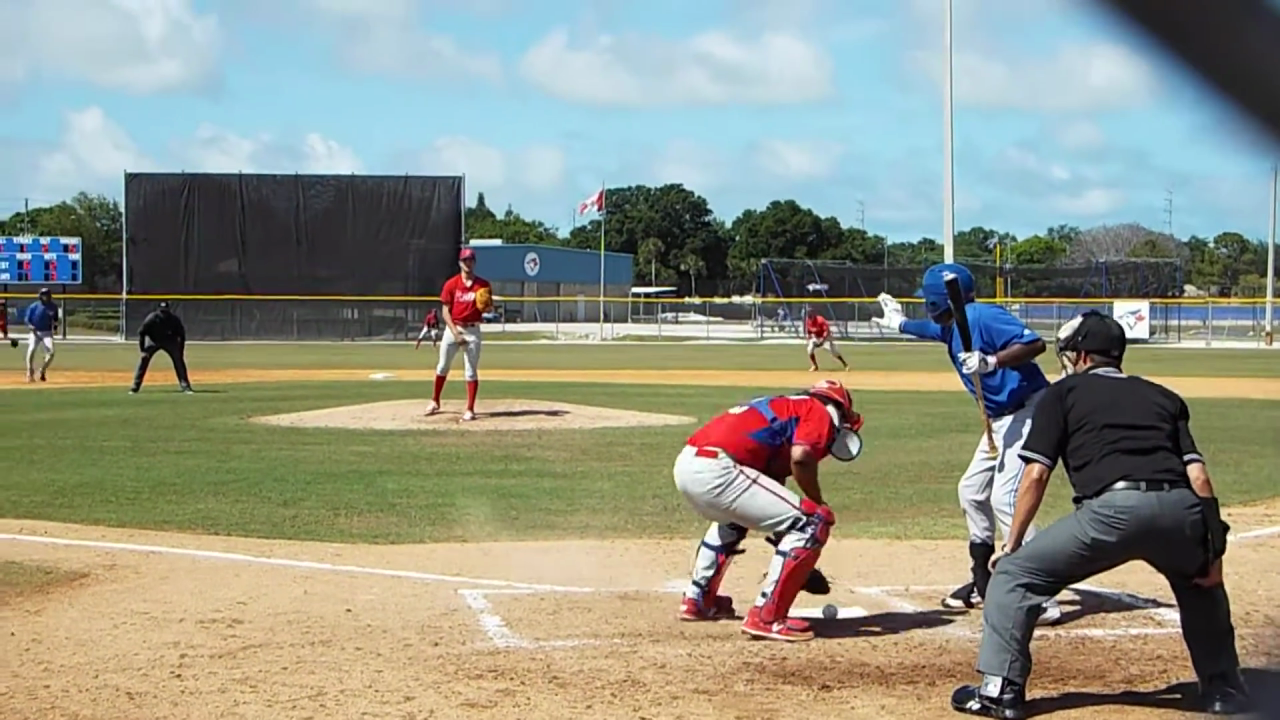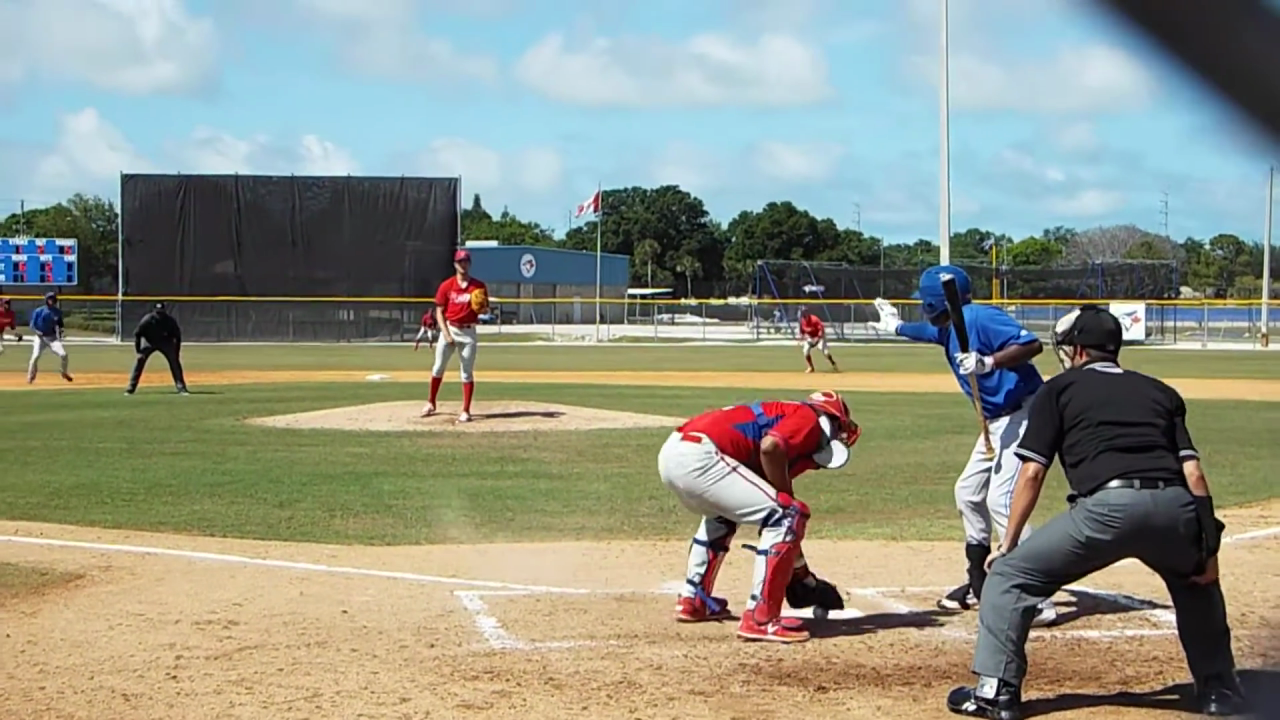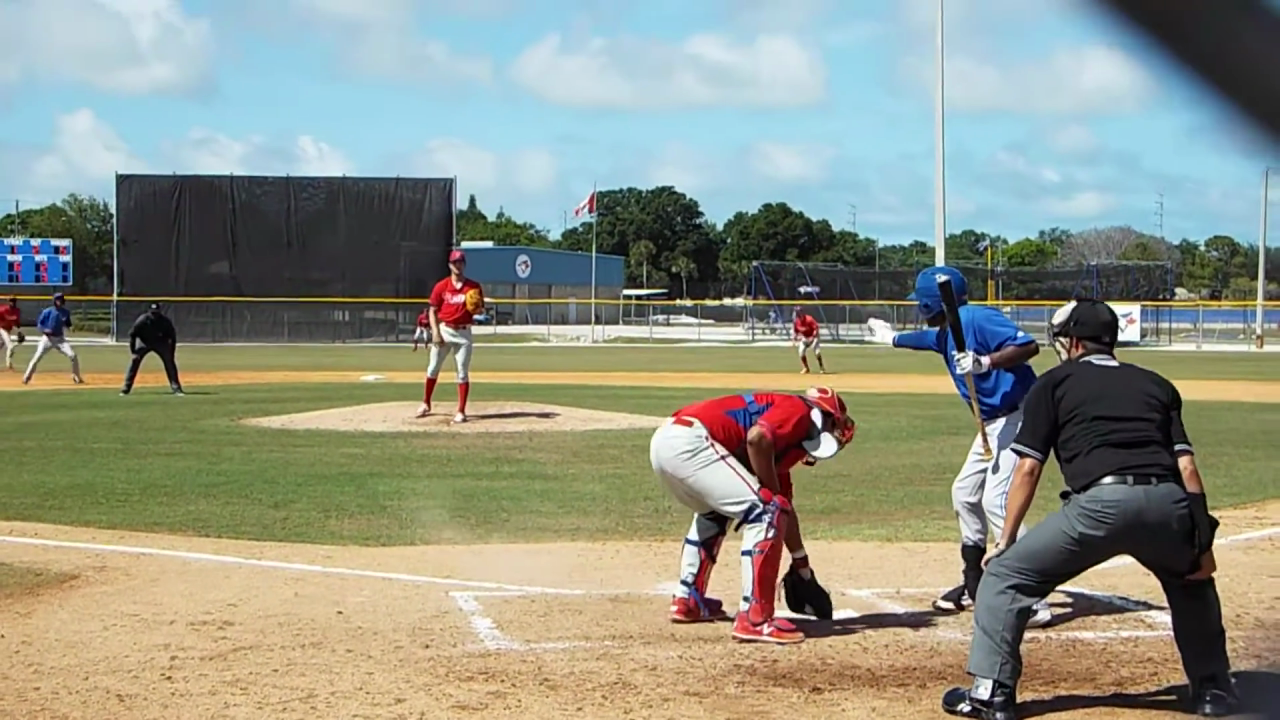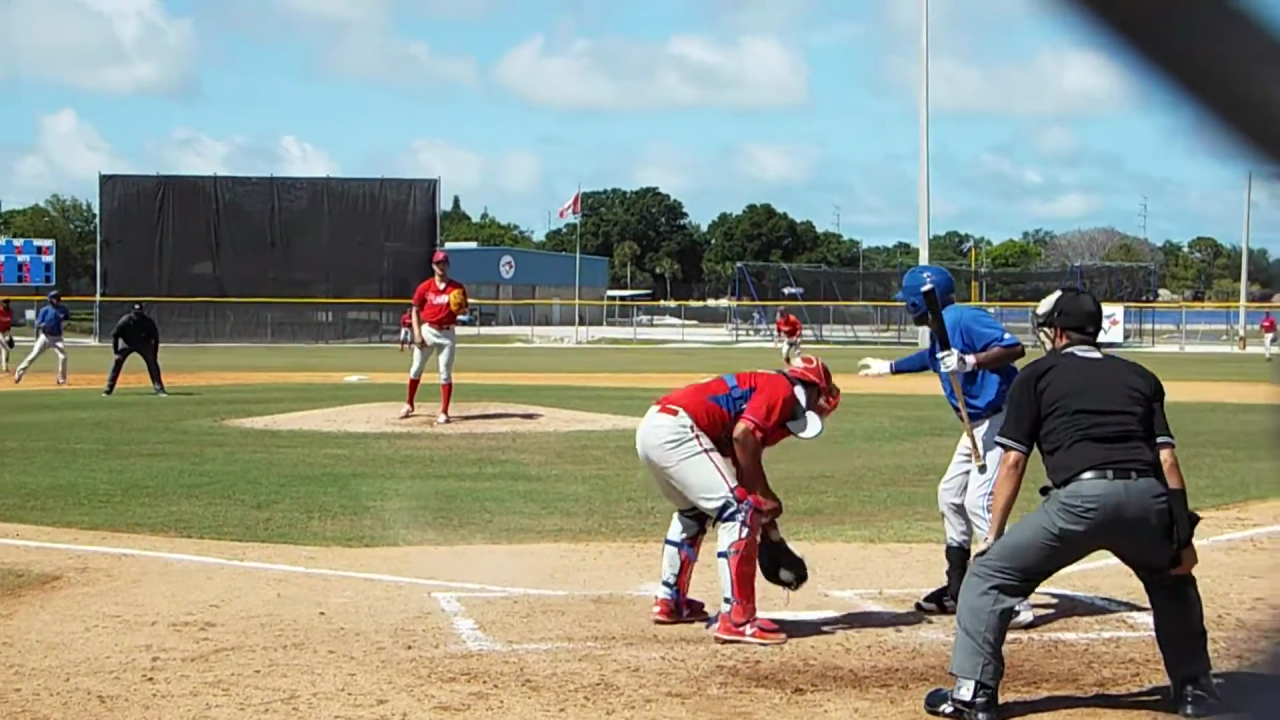
dt=0.1s
person 1, frame 1
left shoulder: (1062, 393)
right shoulder: (1164, 396)
left elbow: (1036, 475)
right elbow: (1198, 476)
left wrist: (1012, 542)
right wrist: (1211, 549)
left hip: (1113, 509)
right hip: (1180, 510)
left knee: (1014, 573)
right knee: (1201, 581)
person 1, frame 2
left shoulder: (1059, 389)
right shoulder: (1160, 391)
left elbow: (1032, 471)
right elbow: (1192, 472)
left wrist: (1010, 541)
right wrist: (1206, 546)
left hip: (1107, 506)
right hip: (1174, 507)
left knee: (1010, 575)
right knee: (1196, 582)
person 1, frame 3
left shoulder: (1054, 382)
right shoulder: (1156, 384)
left elbow: (1028, 467)
right elbow: (1187, 467)
left wrist: (1006, 539)
right wrist: (1201, 542)
left hip: (1100, 503)
right hip: (1168, 503)
left knee: (1005, 574)
right knee: (1191, 582)
person 1, frame 4
left shoulder: (1037, 375)
right shoulder: (1139, 376)
left elbow: (1013, 461)
right elbow: (1167, 460)
left wrist: (994, 533)
right wrist: (1181, 532)
left hip: (1080, 497)
right hip: (1146, 498)
left knee: (988, 577)
right knee: (1173, 583)
person 2, frame 1
left shoulder: (982, 316)
right shoulder: (952, 327)
left elbow: (1035, 344)
right elbow: (933, 329)
left wrist: (991, 362)
right wrist: (901, 324)
left hip: (1028, 413)
right hip: (1001, 420)
left knee: (1005, 498)
right knee: (972, 491)
left ankle: (1040, 600)
right ankle: (983, 582)
person 2, frame 2
left shoulder: (980, 317)
right shoulder: (950, 329)
left elbow: (1032, 345)
right elbow: (933, 331)
left wrist: (989, 362)
right wrist: (898, 326)
left hip: (1024, 416)
right hip: (998, 421)
left knee: (1001, 500)
right knee: (968, 492)
left ankle: (1036, 602)
right ankle: (979, 584)
person 2, frame 3
left shoulder: (976, 317)
right shoulder: (947, 332)
left elbow: (1029, 346)
right elbow: (932, 338)
left wrist: (986, 362)
right wrist: (894, 338)
left hip: (1020, 417)
right hip: (994, 422)
left knee: (997, 501)
right knee: (965, 493)
left ankle: (1031, 602)
right ankle: (975, 585)
person 2, frame 4
left shoulder: (963, 318)
right shoulder: (941, 326)
left elbow: (1014, 348)
right elbow: (934, 359)
left wrist: (969, 362)
right wrist: (890, 367)
left hip: (1005, 419)
right hip: (979, 423)
left knee: (979, 502)
right knee: (952, 496)
left ankle: (1013, 604)
right ankle: (957, 588)
person 3, frame 1
right shoulder: (821, 413)
right elbow: (800, 458)
left wrist: (785, 546)
right wrist: (818, 504)
left hip: (687, 464)
right hip: (717, 470)
left knee: (733, 517)
right knee: (813, 524)
left ankle: (697, 600)
right ankle: (766, 617)
person 3, frame 2
right shoulder: (807, 419)
right elbow: (769, 447)
left wrist: (801, 568)
right wrist: (785, 498)
left hip: (674, 451)
right hip: (699, 456)
left knee: (723, 511)
right knee: (782, 517)
left ankle: (693, 600)
right ankle: (761, 618)
person 3, frame 3
left shoulder: (789, 444)
right shoulder: (799, 410)
right elbow: (756, 439)
left wrist: (800, 561)
right wrist: (771, 493)
left hip: (666, 440)
right hip: (689, 442)
left knee: (714, 511)
right knee: (766, 511)
left ankle: (687, 601)
right ankle: (755, 619)
person 3, frame 4
right shoulder: (782, 387)
right elbow: (743, 436)
left wrist: (766, 509)
right wrist: (761, 496)
left hip: (653, 429)
right hip: (676, 429)
left knee: (693, 514)
right knee: (737, 516)
left ankle: (669, 602)
right ankle: (737, 620)
